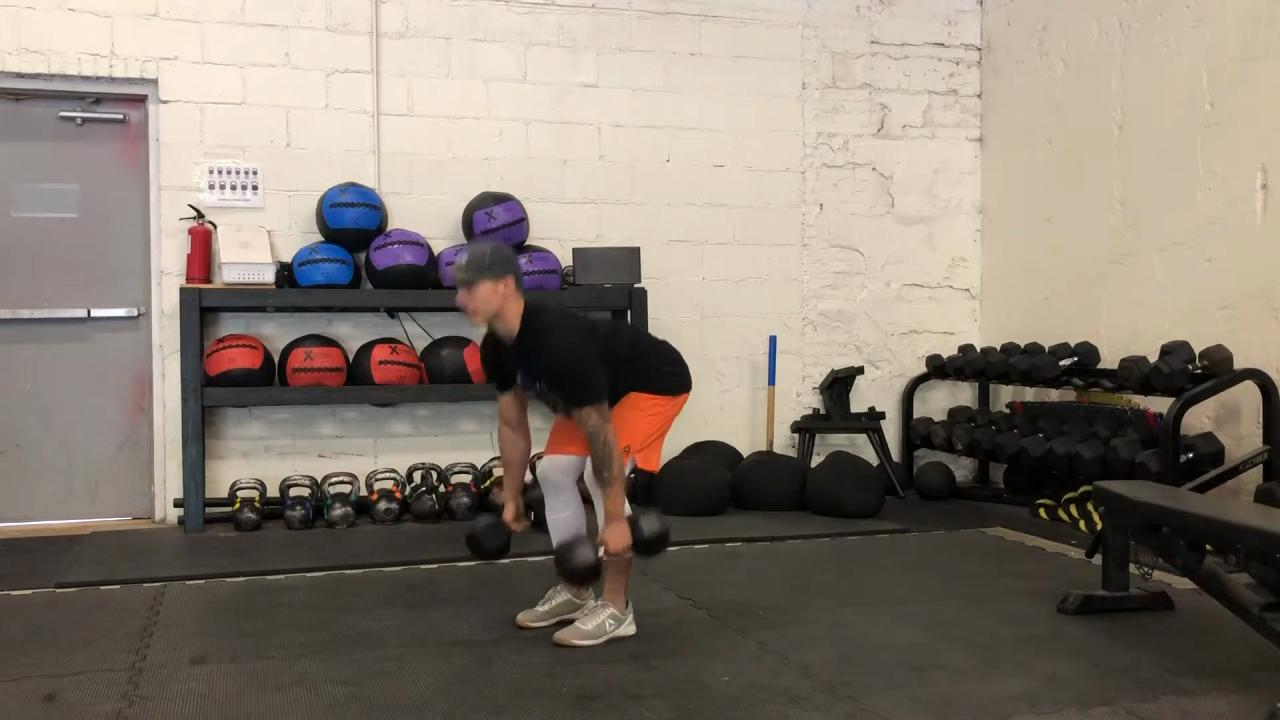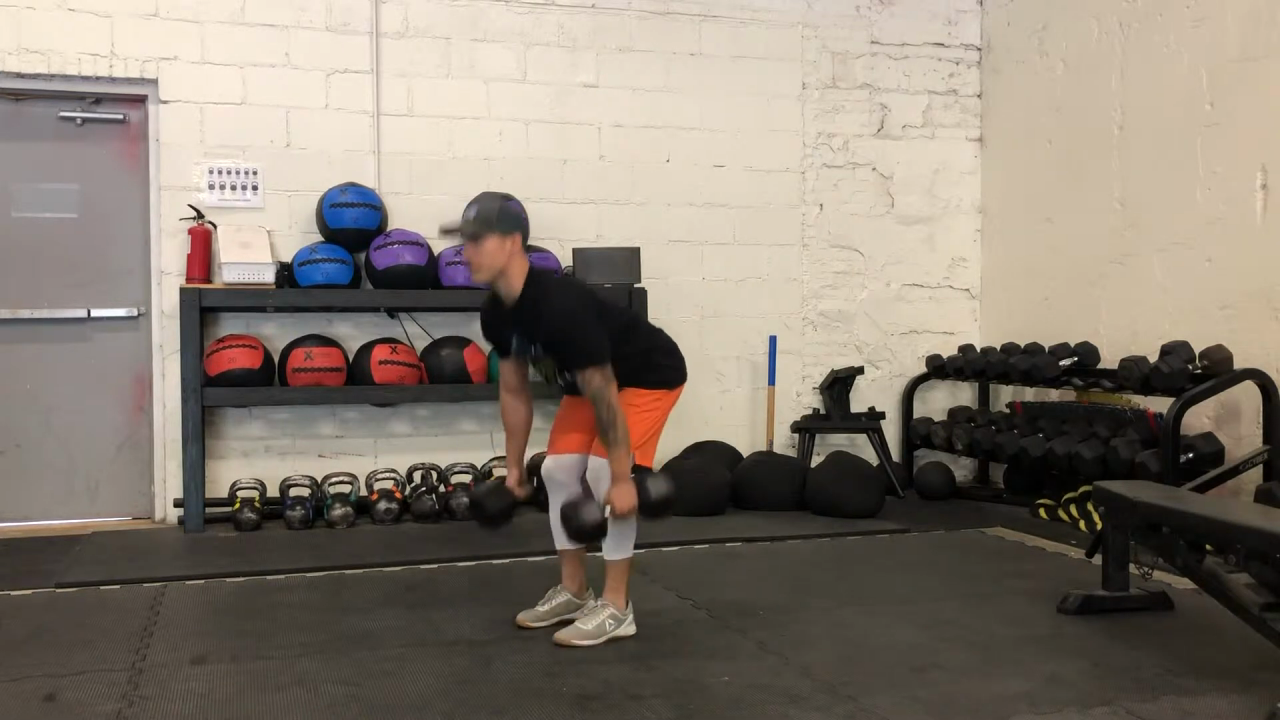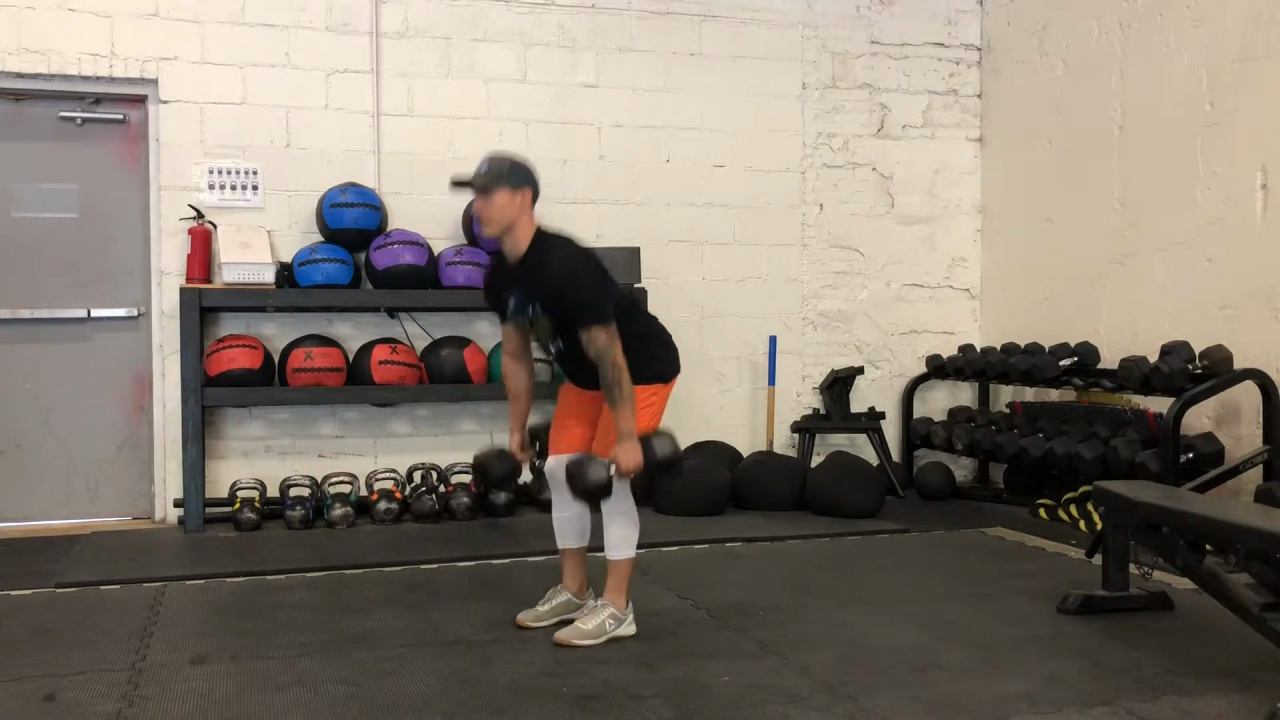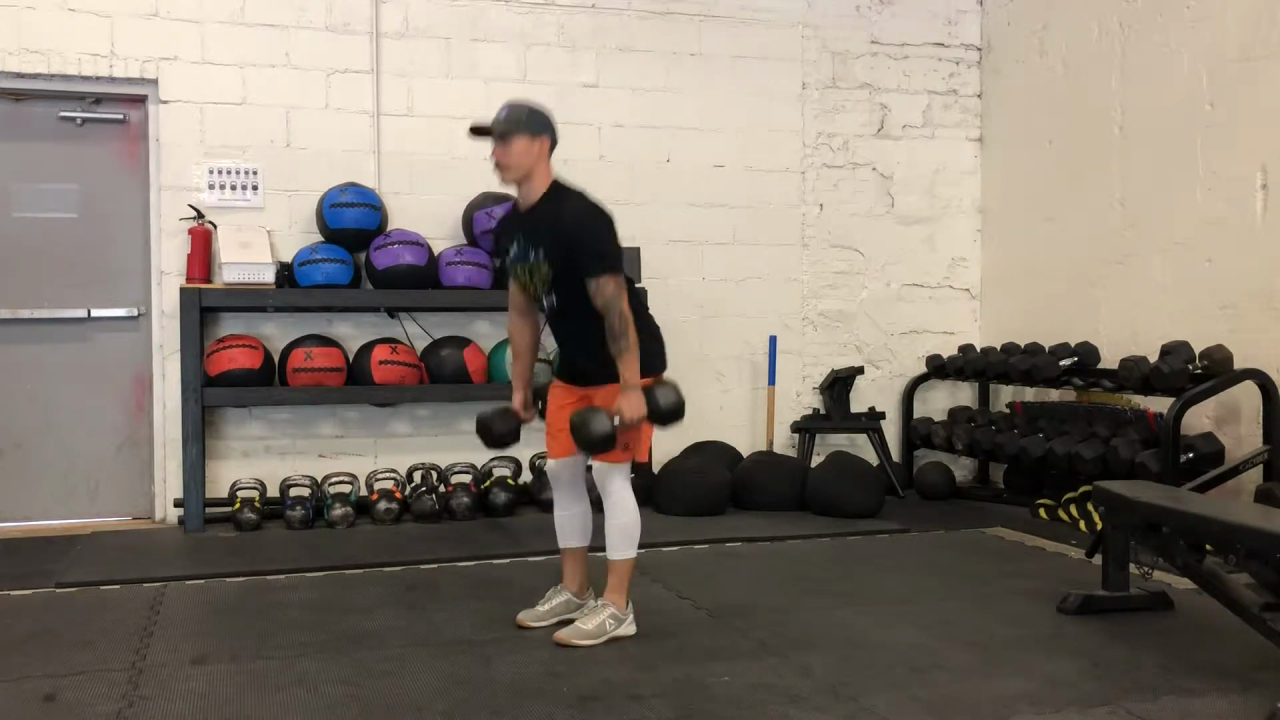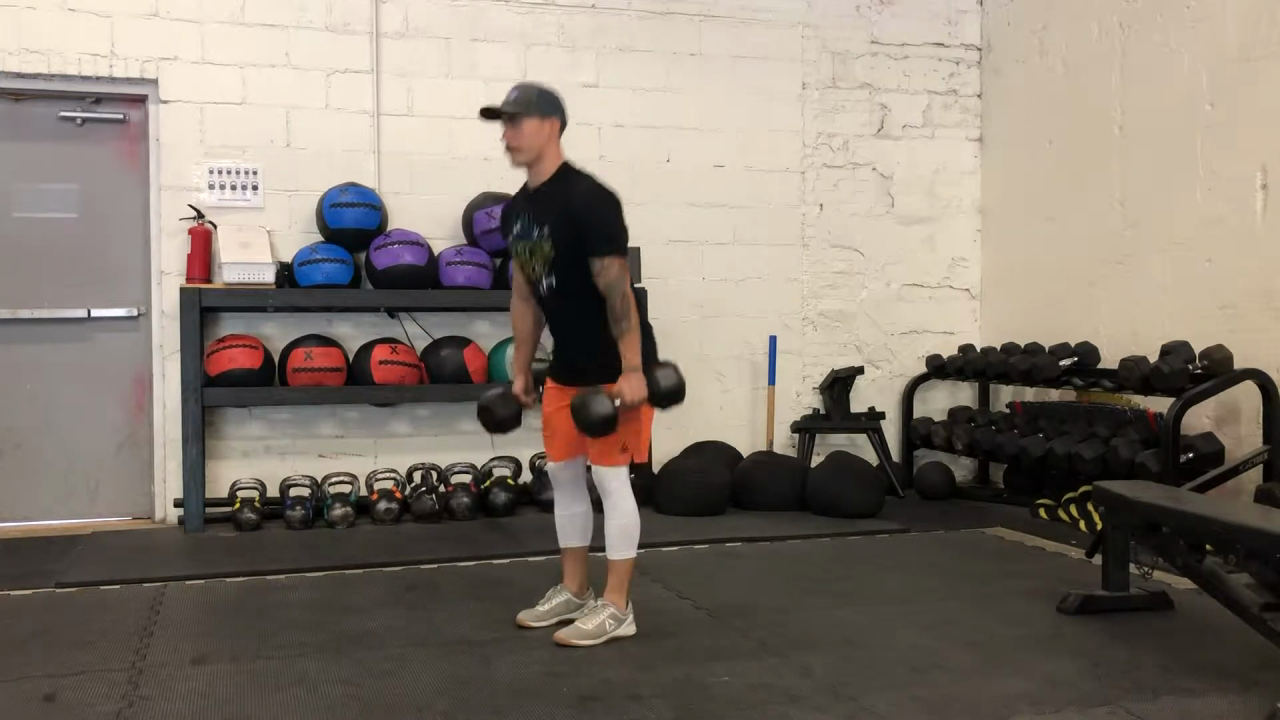
dt=0.1s
person 1, frame 1
left shoulder: (561, 342)
right shoulder: (496, 349)
left elbow: (600, 437)
right elbow: (512, 425)
left wrist: (615, 521)
right wrist: (511, 497)
left hip: (656, 382)
right hip: (603, 385)
left knee: (605, 476)
right knee: (554, 471)
left ankle: (615, 607)
right ankle: (574, 591)
person 1, frame 2
left shoulder: (563, 306)
right shoulder: (497, 312)
left elbow: (605, 397)
right elbow: (513, 391)
left wrist: (621, 482)
right wrist: (514, 463)
left hip: (649, 373)
right hip: (593, 379)
left knee: (601, 473)
right knee: (559, 470)
left ankle: (615, 608)
right ankle: (573, 592)
person 1, frame 3
left shoulder: (566, 266)
right shoulder: (500, 274)
left elbow: (609, 354)
right elbow: (515, 355)
left wrist: (627, 438)
right wrist: (518, 430)
left hip: (644, 366)
right hip: (584, 369)
left knee: (606, 471)
right knee: (560, 469)
left ankle: (616, 607)
right ankle: (574, 591)
person 1, frame 4
left shoulder: (579, 218)
right shoulder: (509, 227)
left elbow: (615, 306)
right elbow: (522, 312)
left wrist: (632, 389)
right wrist: (520, 387)
left hip: (627, 364)
right hip: (575, 365)
left knee: (609, 473)
right knee: (562, 471)
left ankle: (617, 607)
right ankle: (573, 591)
person 1, frame 5
left shoulder: (586, 199)
right shoulder: (516, 209)
left elbow: (617, 287)
right elbow: (525, 296)
left wrist: (632, 372)
right wrist: (521, 370)
left hip: (614, 366)
right hip: (568, 366)
left knee: (608, 475)
right knee: (563, 472)
left ankle: (616, 606)
right ankle: (573, 592)
